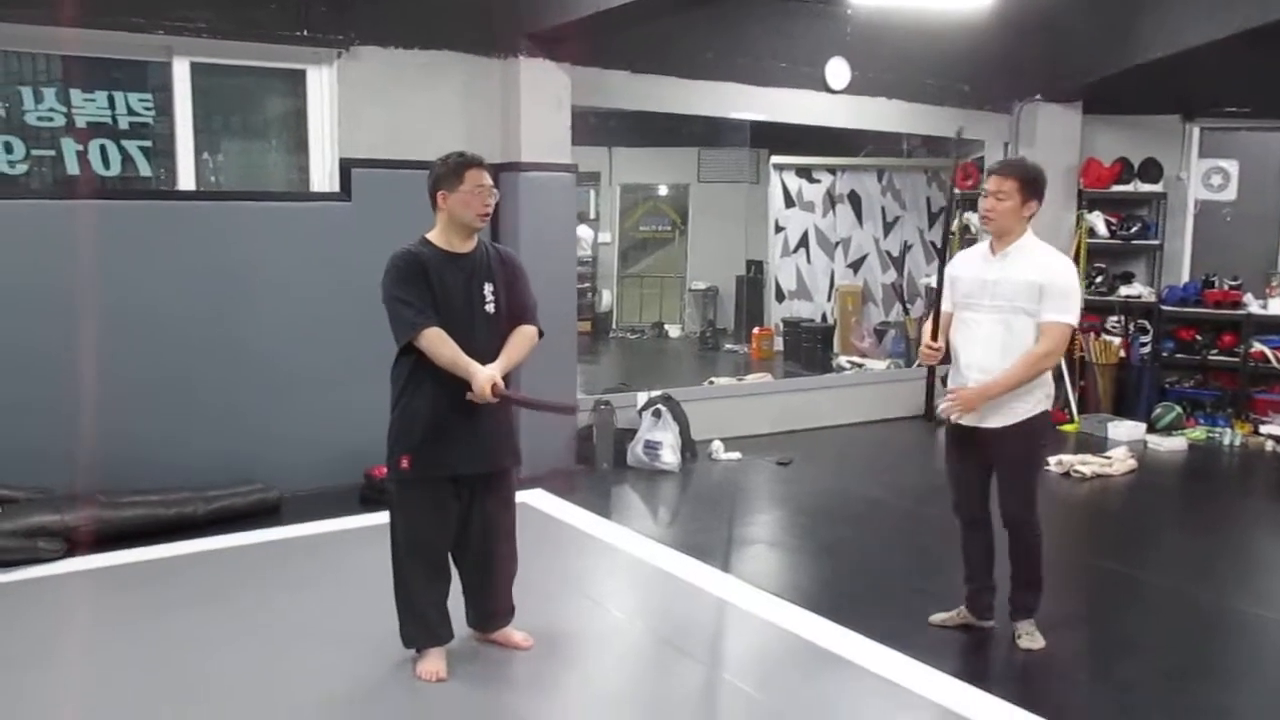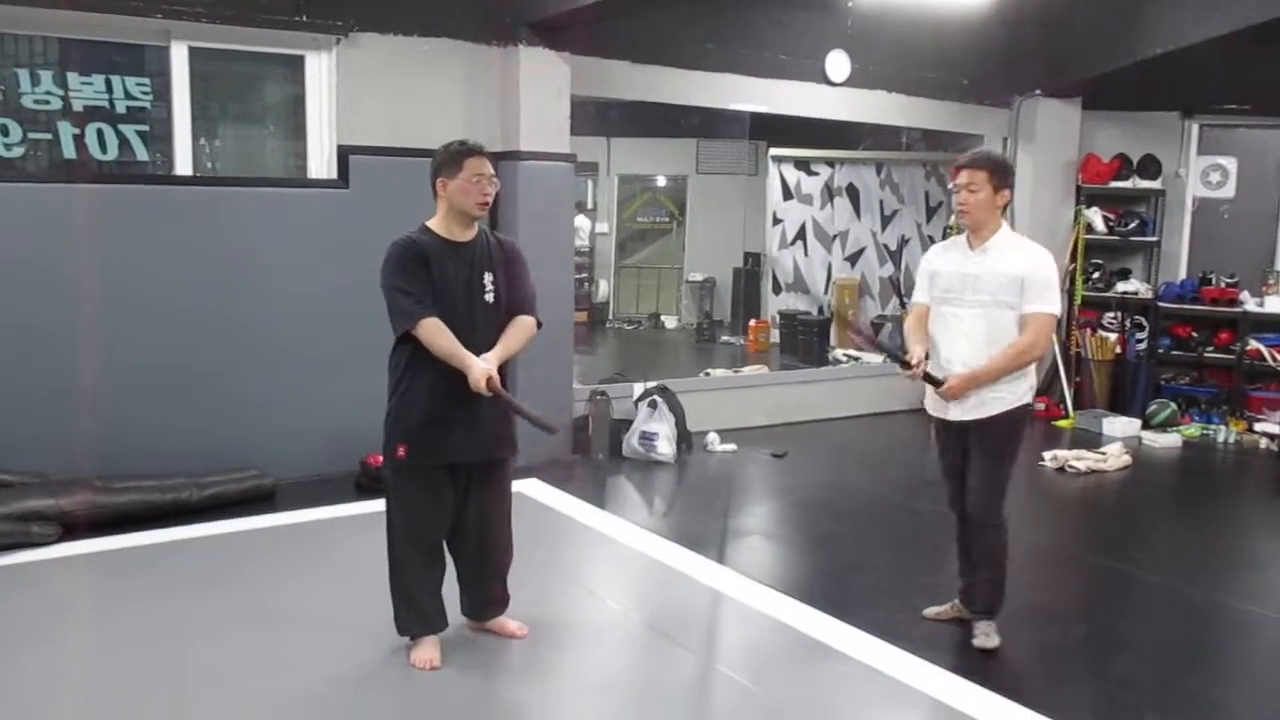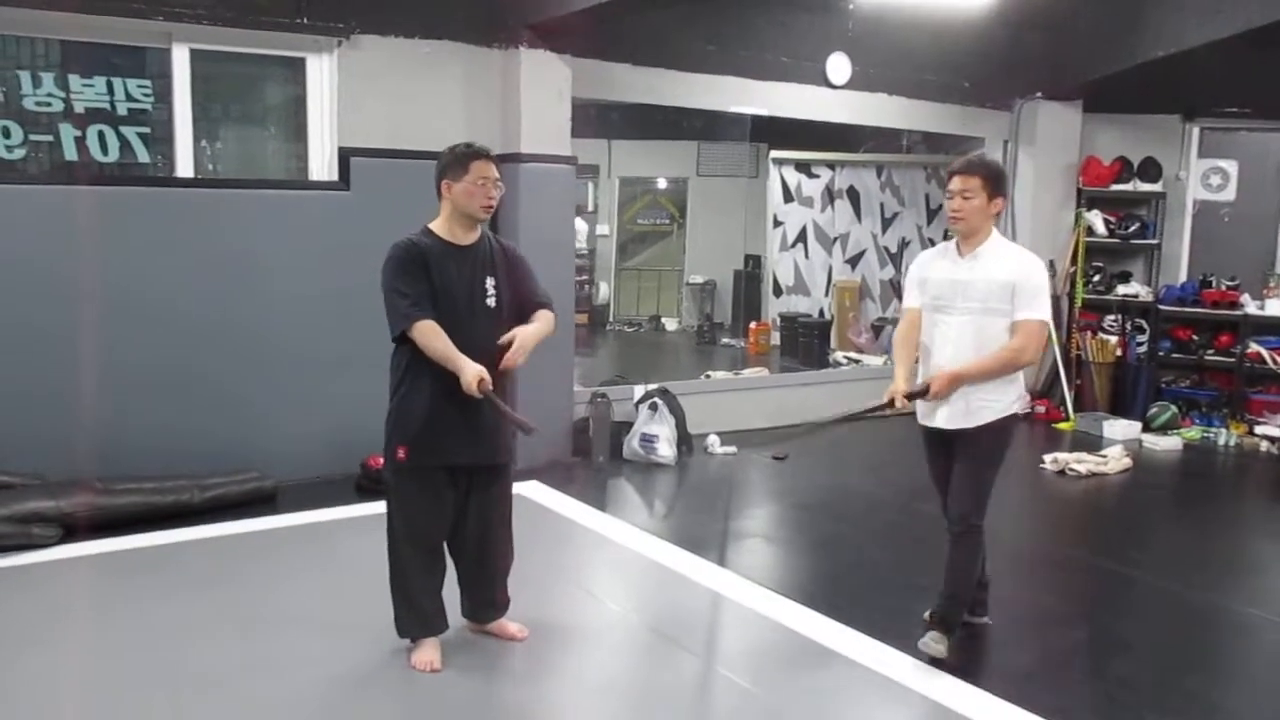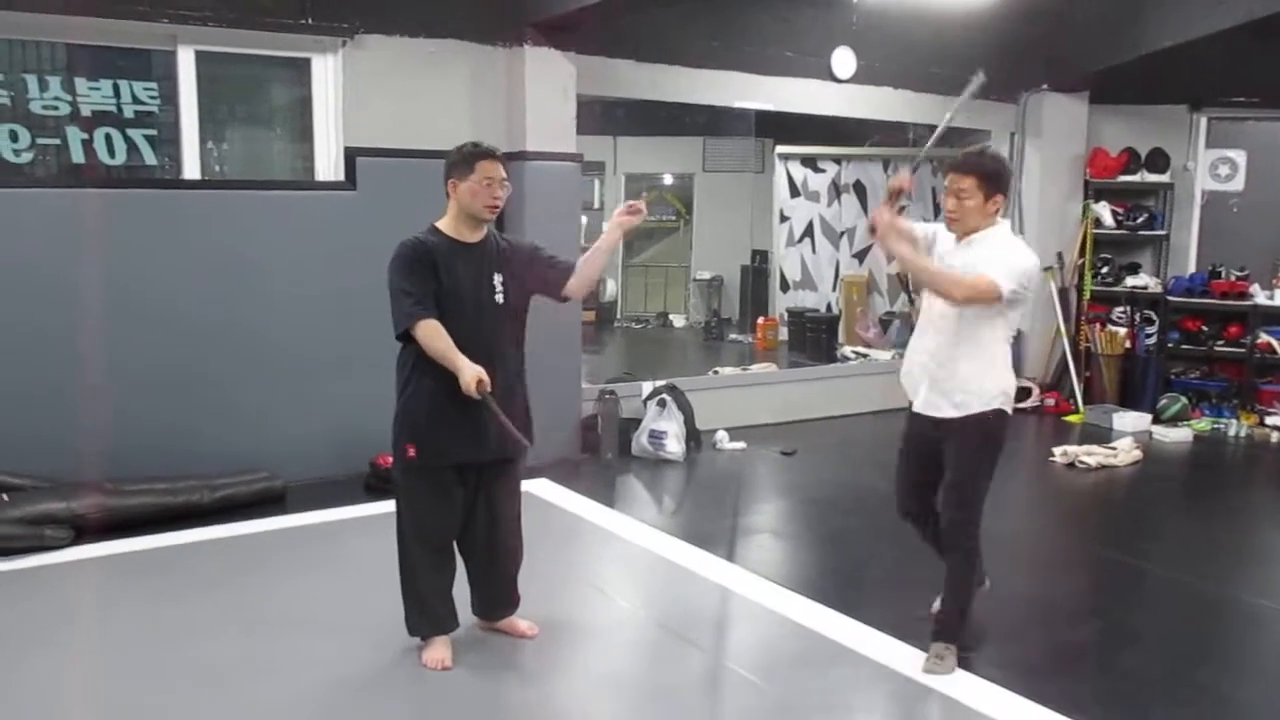
dt=0.3s
person 1, frame 1
left shoulder: (504, 264)
right shoulder: (408, 265)
left elbow: (527, 327)
right elbow: (425, 333)
left wrist: (497, 368)
right wrist: (473, 370)
left hip: (489, 422)
right hip: (425, 426)
left knee: (492, 533)
right knee: (423, 539)
left ankle: (491, 620)
right ankle: (429, 640)
person 1, frame 2
left shoulder: (505, 253)
right shoulder: (408, 253)
left elbow: (526, 318)
right elbow: (422, 322)
left wrist: (494, 358)
right wrist: (469, 363)
left hip: (487, 413)
right hip: (423, 414)
left knee: (488, 522)
right knee: (419, 528)
left ankle: (486, 609)
right ankle: (423, 629)
person 1, frame 3
left shoulder: (504, 257)
right shoulder: (409, 254)
left elbow: (541, 311)
right elbow: (418, 322)
left wrist: (531, 333)
right wrist: (462, 364)
left hip: (487, 417)
right hip: (423, 418)
left knee: (489, 525)
right knee: (419, 528)
left ankle: (486, 611)
right ankle: (423, 630)
person 1, frame 4
left shoulder: (515, 254)
right shoulder: (416, 253)
left elbow: (573, 285)
right elbow: (420, 322)
left wrist: (612, 234)
right wrist: (461, 365)
left hip: (500, 416)
right hip: (431, 419)
left knee: (498, 523)
right knee: (428, 528)
left ankle: (496, 609)
right ankle: (434, 629)
person 2, frame 1
left shoulder: (1053, 268)
right shoulder: (962, 262)
left elbow: (1048, 351)
right elbow: (945, 324)
left wrist: (983, 393)
right wrist: (934, 345)
left hip: (1019, 417)
right hip: (963, 414)
left knee: (1019, 518)
right knee: (969, 513)
left ankle: (1025, 615)
right ankle: (978, 606)
person 2, frame 2
left shoulder: (1031, 260)
right shoulder: (937, 256)
left elbow: (1035, 343)
right elbow: (918, 318)
left wrist: (971, 380)
right wrist: (918, 350)
left hip: (1000, 408)
right hip: (947, 406)
left knee: (985, 509)
right knee: (962, 508)
left ankle: (989, 614)
right ankle: (971, 598)
person 2, frame 3
left shoulder: (1023, 268)
right shoulder: (927, 263)
left elbow: (1028, 349)
right elbow: (909, 328)
left wrist: (954, 376)
right wrist: (901, 378)
left hip: (988, 415)
right hip: (936, 414)
left knee: (964, 518)
right knee: (957, 515)
left ankle: (944, 626)
right ankle: (973, 603)
person 2, frame 4
left shoulder: (1016, 258)
right shoulder: (939, 238)
left elbow: (961, 291)
right elbow: (886, 230)
left wrist: (899, 249)
right wrist: (890, 204)
left hip: (977, 411)
right hip: (925, 404)
left knee: (959, 524)
right knee: (912, 506)
left ankle: (946, 637)
right ankle: (969, 577)
